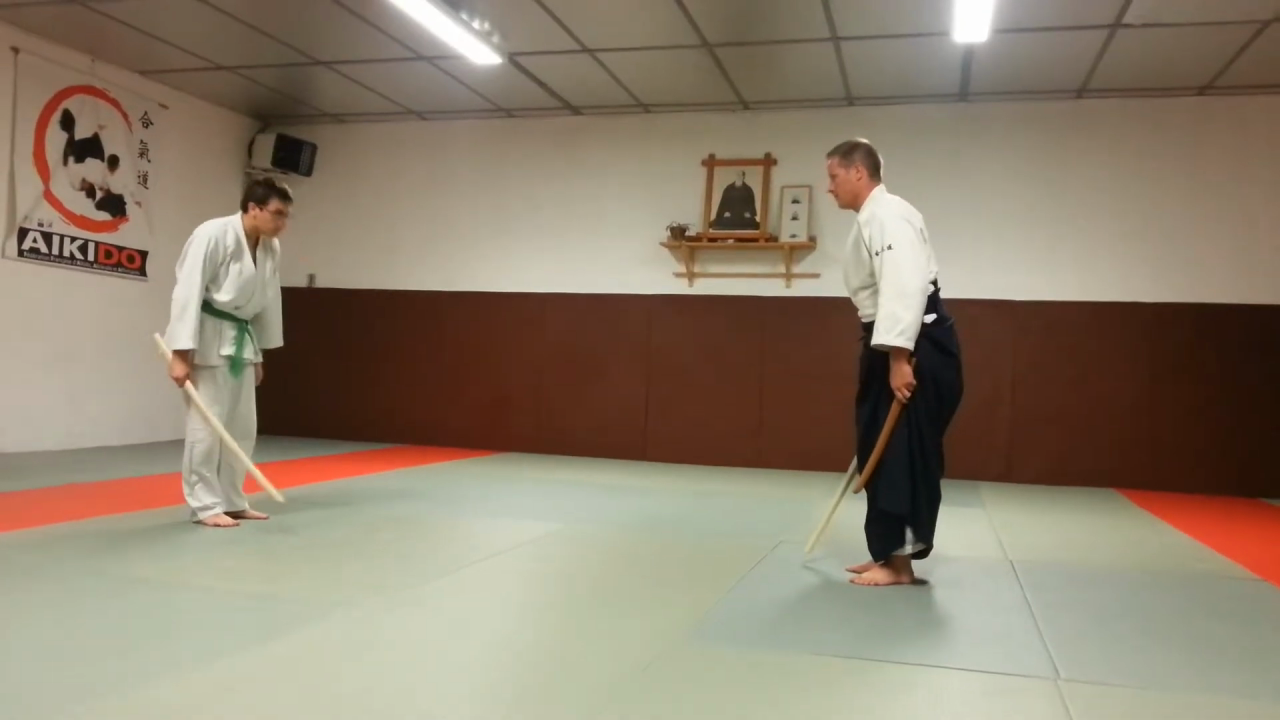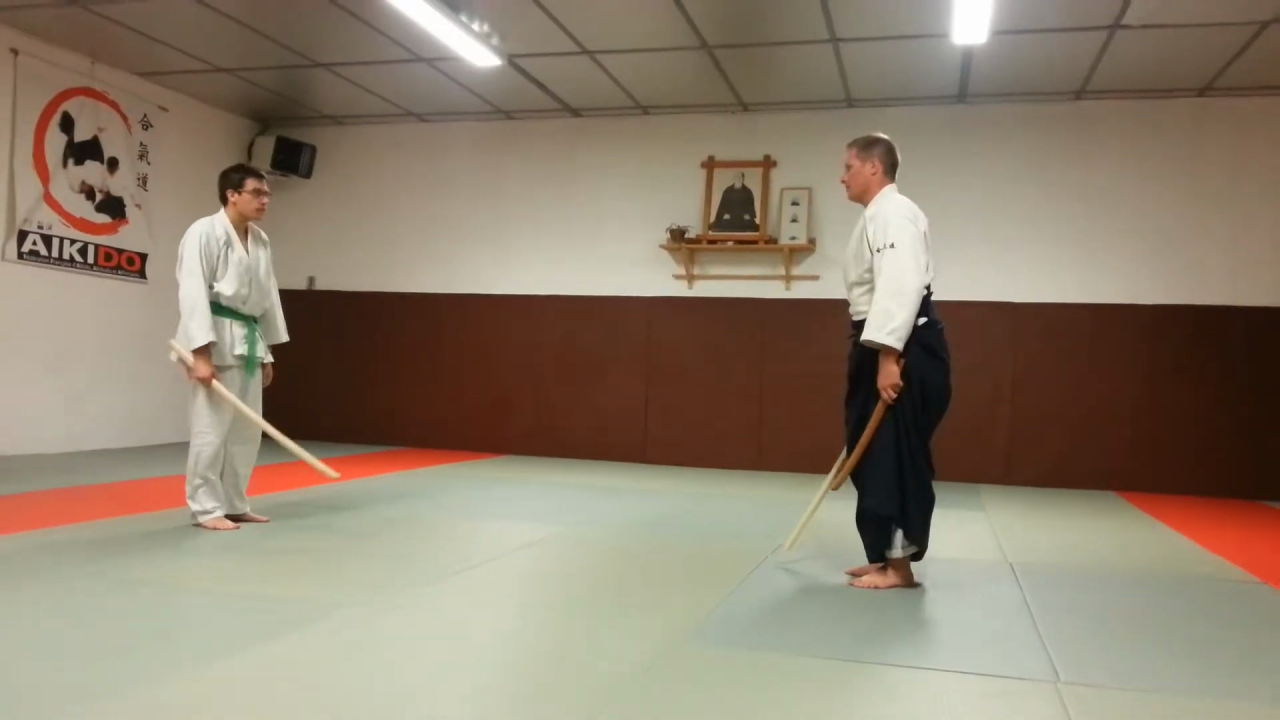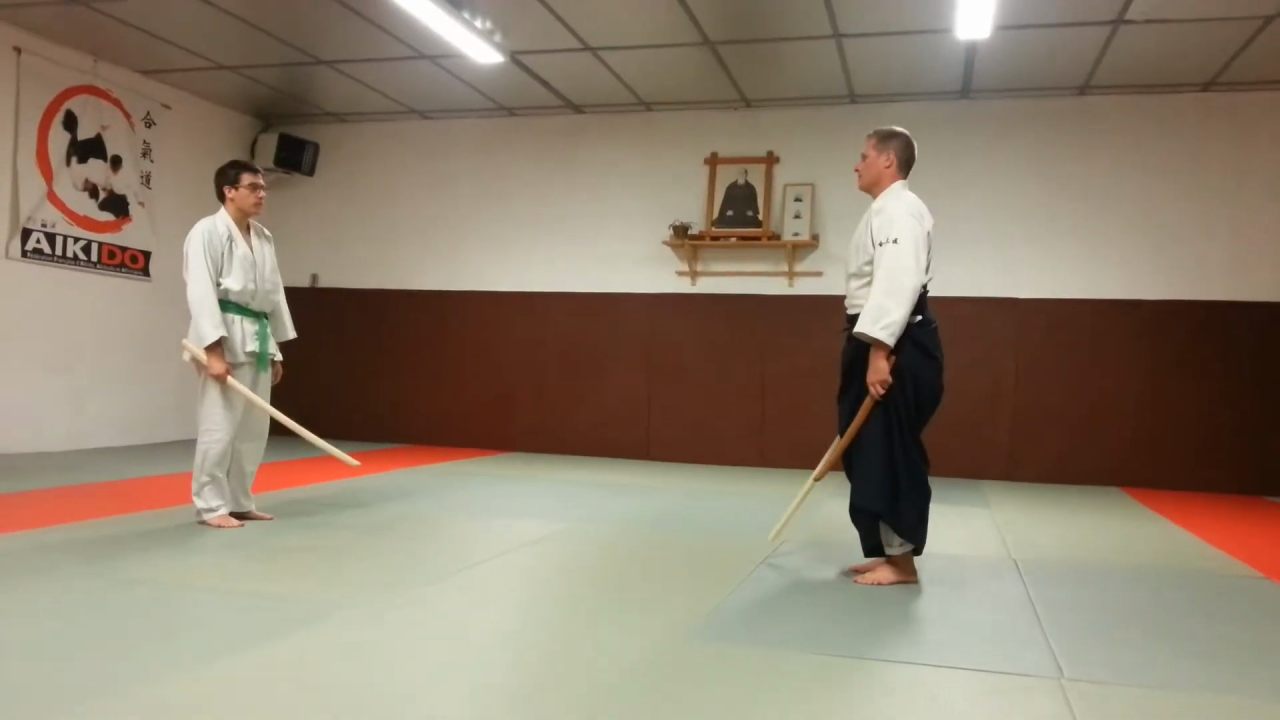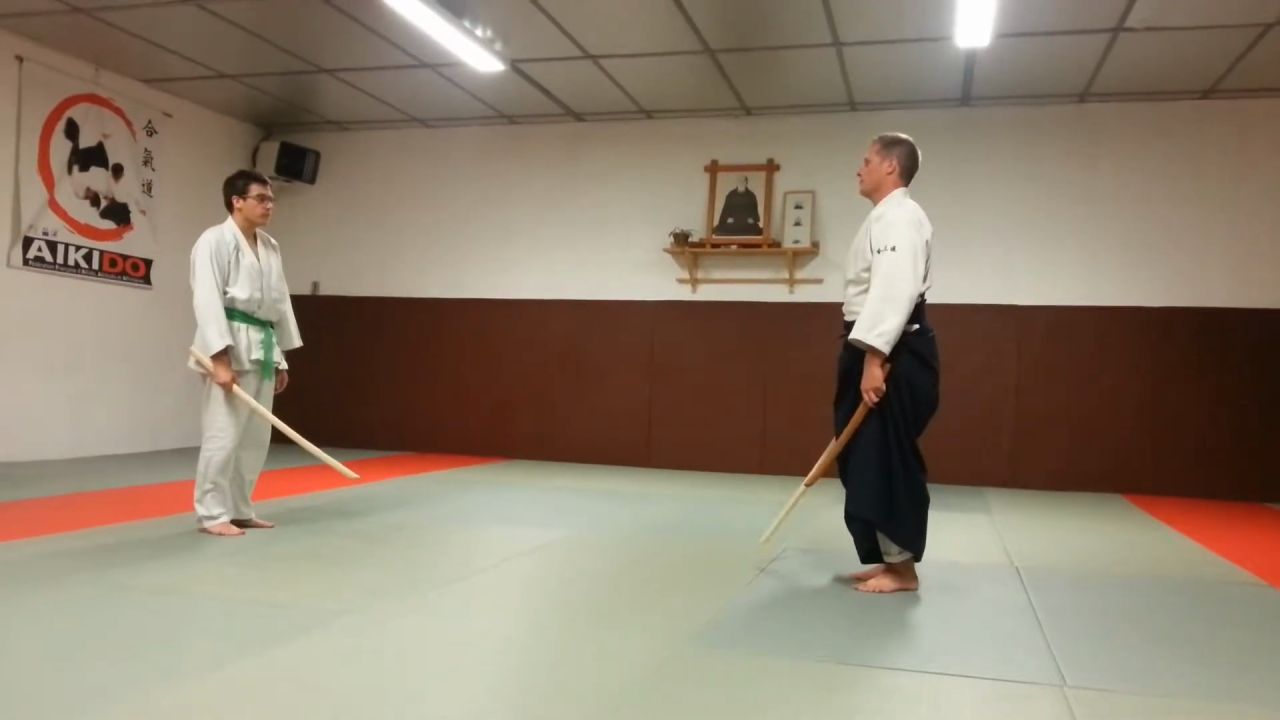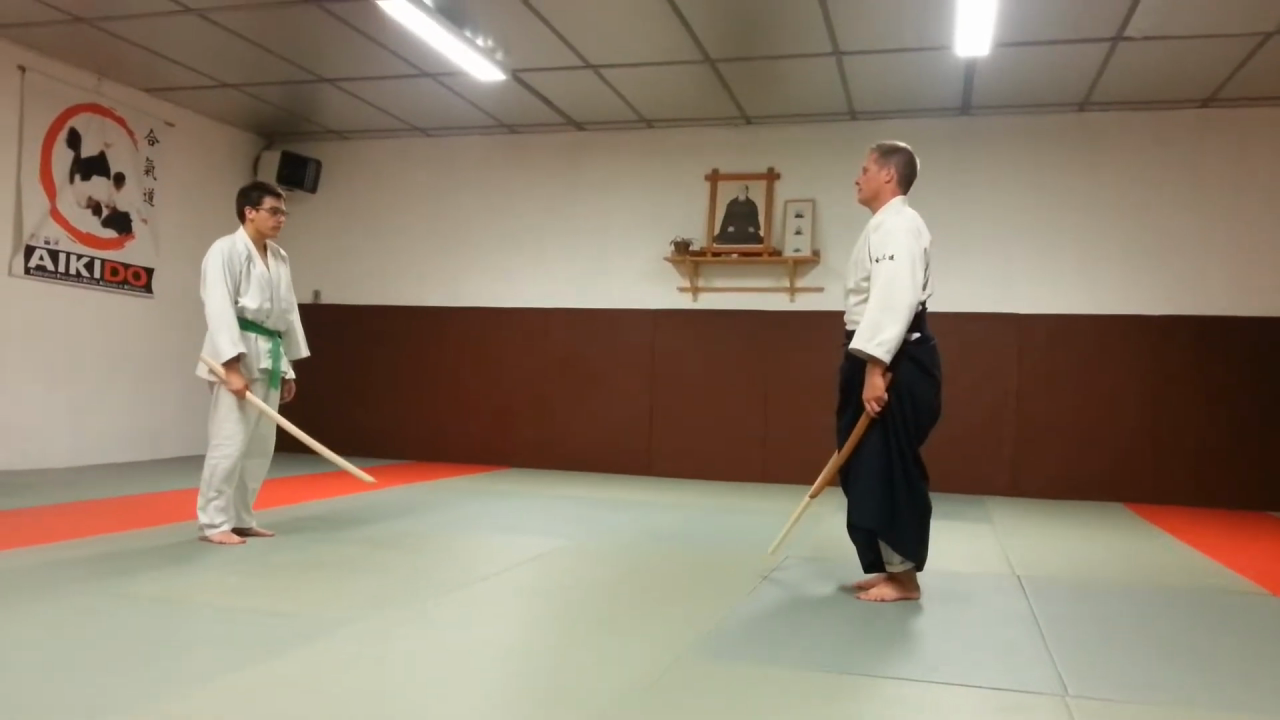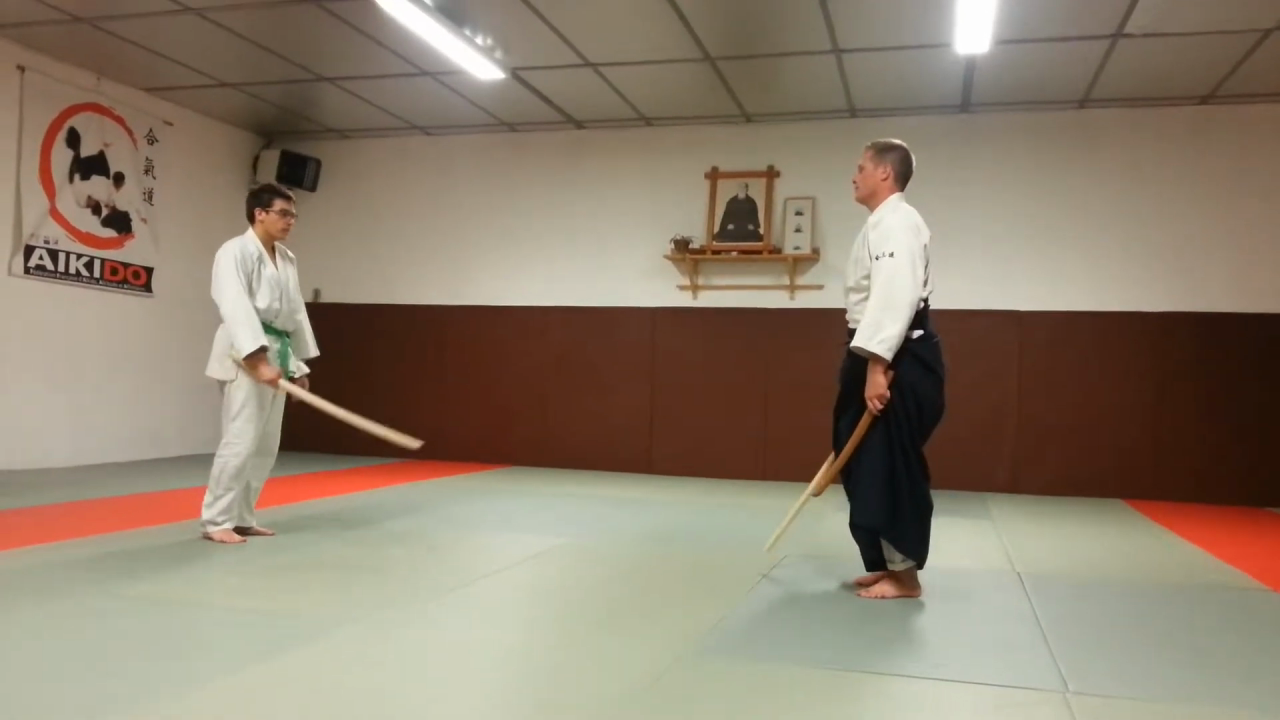
dt=0.3s
person 1, frame 1
left shoulder: (888, 214)
right shoulder: (872, 219)
left elbow: (905, 288)
left wrist: (900, 359)
left hip: (916, 348)
right hip: (896, 345)
left knee: (904, 453)
right knee: (881, 451)
left ankle: (900, 562)
right ankle: (890, 553)
person 1, frame 2
left shoulder: (893, 214)
right shoulder: (877, 217)
left elbow: (901, 289)
left wrist: (889, 359)
left hip: (903, 350)
right hip: (884, 347)
left knee: (895, 455)
right knee: (873, 454)
left ankle: (897, 564)
right ankle: (887, 556)
person 1, frame 3
left shoulder: (899, 209)
right shoulder: (884, 211)
left elbow: (898, 284)
left wrist: (880, 354)
left hip: (896, 347)
right hip: (880, 342)
left knee: (891, 452)
right knee: (869, 450)
left ankle: (901, 561)
right ankle: (889, 552)
person 1, frame 4
left shoulder: (899, 217)
right shoulder: (885, 217)
left elbow: (895, 292)
left wrist: (874, 361)
left hip: (892, 354)
right hip: (878, 350)
left knee: (888, 459)
right knee: (867, 458)
left ankle: (902, 568)
right ankle: (890, 559)
person 1, frame 5
left shoulder: (897, 224)
right shoulder: (884, 226)
left elbow: (894, 301)
left wrist: (876, 370)
left hip: (894, 364)
right hip: (880, 359)
left knee: (890, 468)
right knee: (870, 467)
left ankle: (903, 577)
right ankle: (890, 567)
person 1, frame 6
left shoulder: (896, 222)
right shoulder: (882, 224)
left elbow: (895, 298)
left wrist: (877, 367)
left hip: (898, 361)
right hip: (881, 356)
left knee: (892, 466)
right knee: (867, 464)
left ankle: (904, 574)
right ankle: (887, 564)
person 2, frame 1
left shoulder: (271, 248)
right shoulder: (212, 235)
right elbow: (187, 294)
left wrist: (259, 355)
right wrist: (181, 355)
left hip: (240, 341)
right hip: (208, 340)
left knee: (243, 427)
right knee: (205, 426)
left ankle: (232, 501)
right ankle: (206, 506)
person 2, frame 2
left shoulder: (260, 240)
right shoulder: (204, 233)
right elbow: (193, 294)
left wrist: (266, 353)
right wrist: (201, 354)
left hip: (248, 342)
right hip: (216, 341)
left knee: (247, 431)
right knee: (211, 429)
left ankle: (234, 504)
right ankle: (206, 508)
person 2, frame 3
left shoulder: (263, 237)
right shoulder: (207, 232)
right elbow: (201, 293)
left wrist: (275, 350)
right wrist: (214, 351)
left hip: (258, 339)
right hip: (226, 339)
left knee: (254, 428)
right knee: (220, 426)
left ankle: (238, 502)
right ankle: (212, 506)
person 2, frame 4
left shoulder: (270, 247)
right shoulder: (214, 241)
right elbow: (208, 302)
left wrist: (280, 358)
right wrist: (220, 359)
left hip: (262, 348)
right hip: (231, 347)
left knee: (255, 436)
right knee: (223, 433)
left ankle: (239, 509)
right ankle: (213, 513)
person 2, frame 5
left shoulder: (279, 258)
right shoulder: (225, 251)
right elbow: (220, 311)
left wrist: (288, 368)
right wrist: (233, 367)
left hip: (269, 357)
right hip: (238, 356)
left knee: (260, 445)
right knee: (230, 441)
left ankle: (240, 518)
right ankle: (214, 522)
person 2, frame 6
left shoulder: (286, 259)
right shoulder: (235, 252)
left elbow: (295, 314)
right elbow: (237, 309)
left wrist: (298, 365)
right wrist: (258, 360)
left hip: (276, 354)
right hip: (247, 355)
left knee: (265, 444)
right knee: (241, 439)
left ankle: (241, 517)
right ankle: (217, 519)
